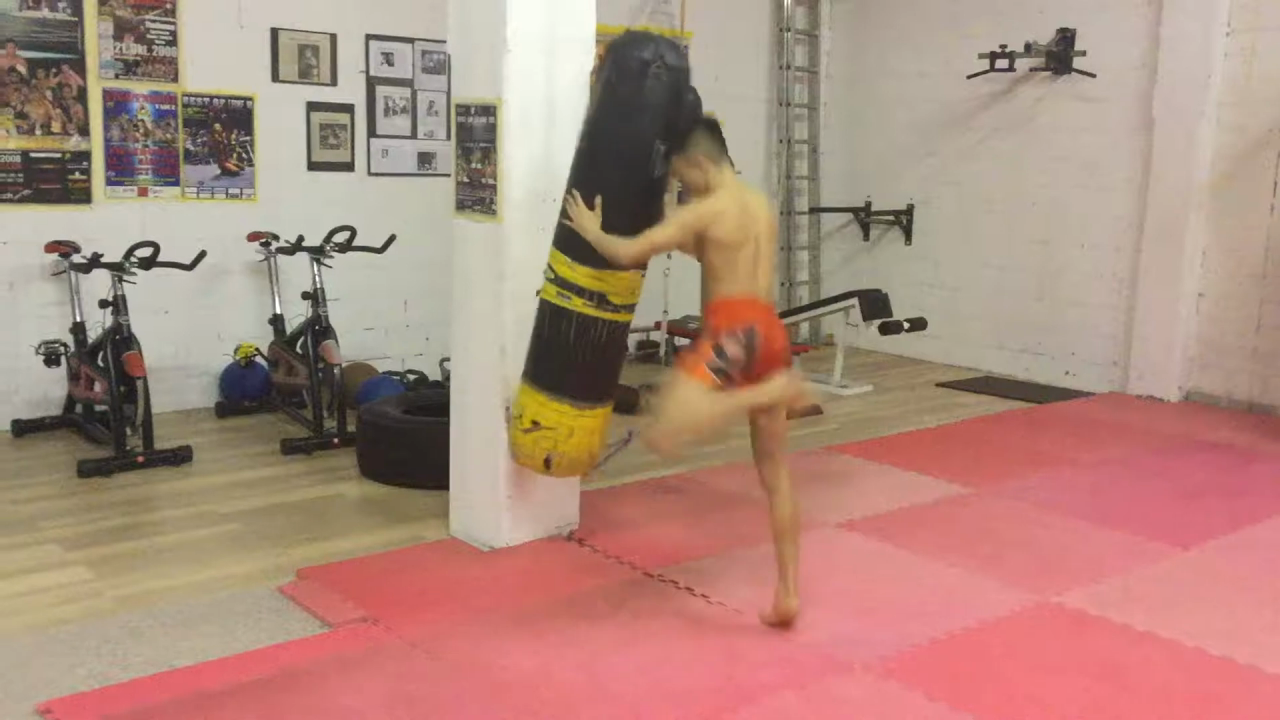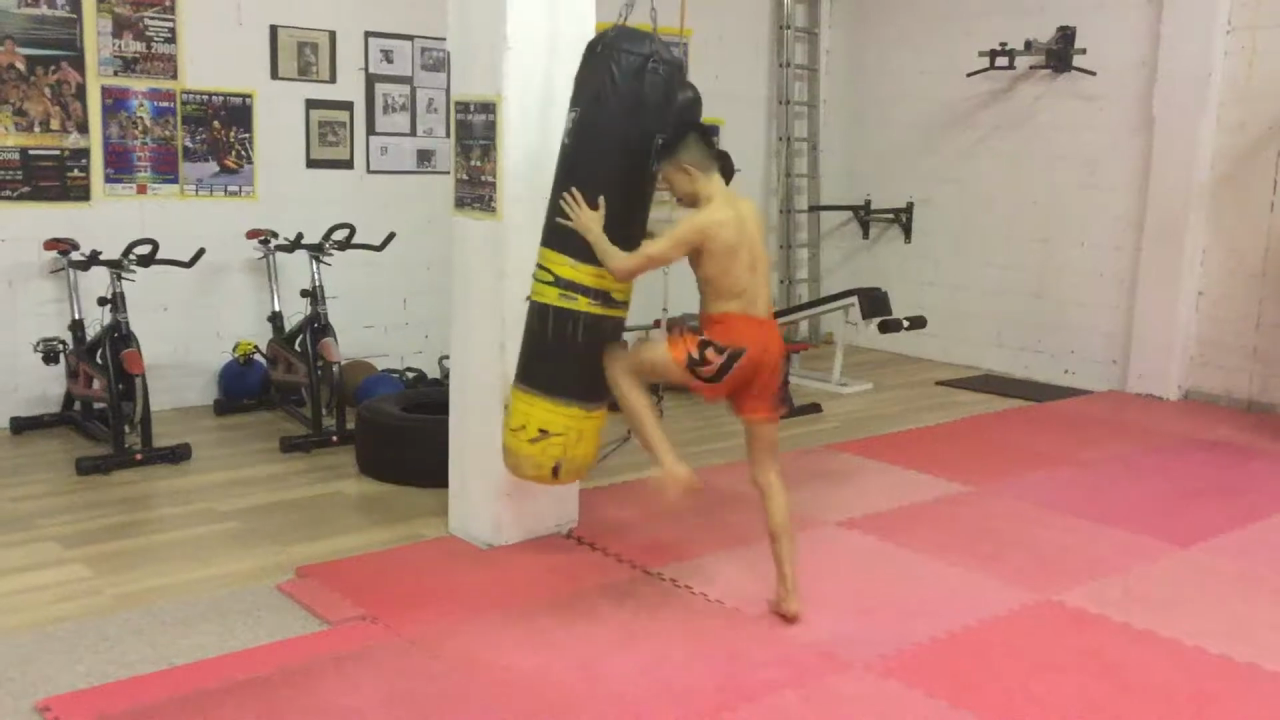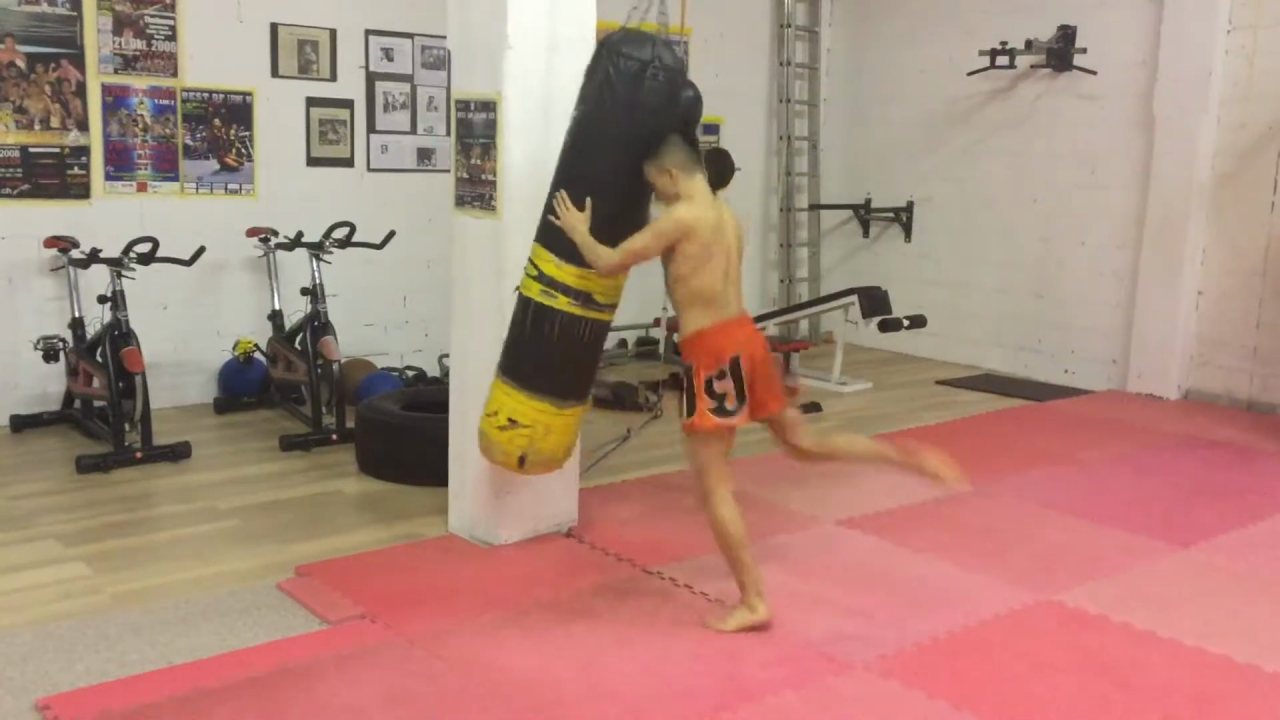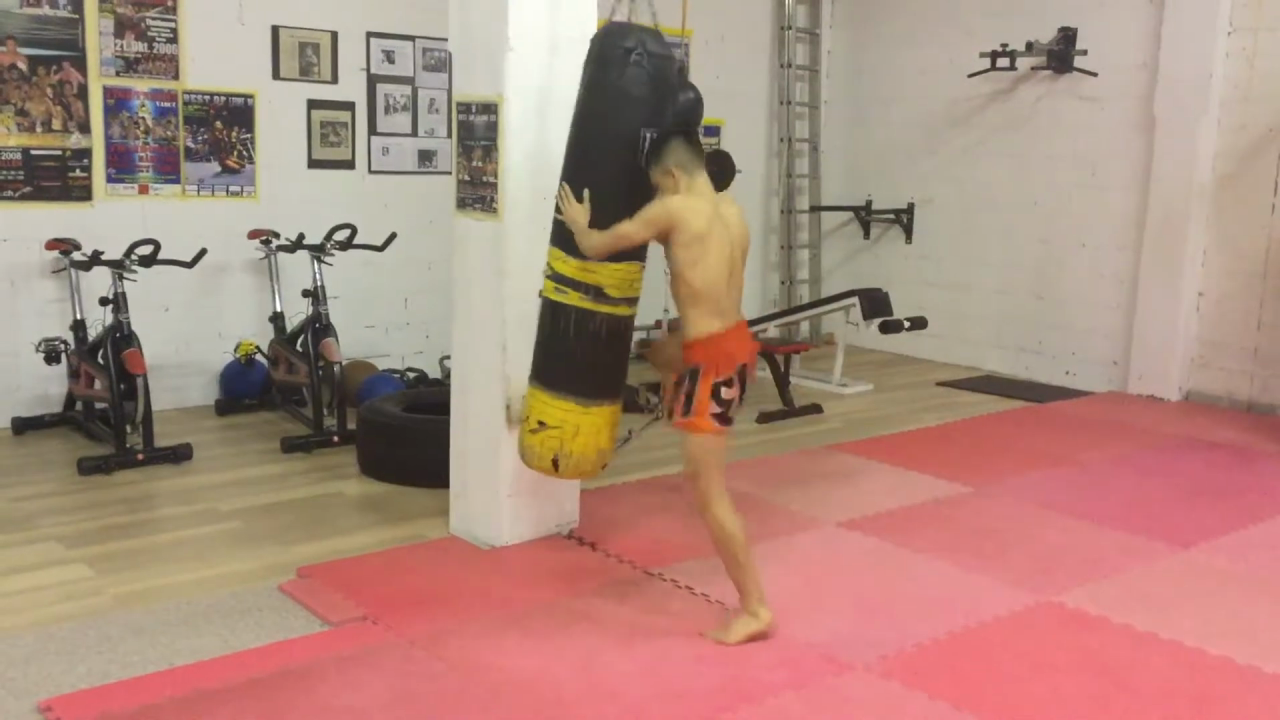
dt=0.3s
person 1, frame 1
left shoulder: (707, 209)
right shoulder: (761, 205)
left elbow: (629, 255)
left wrist: (591, 230)
right wrist: (677, 237)
left hip: (733, 332)
right hip: (772, 334)
left knee: (664, 433)
right knee: (774, 474)
left ankle: (776, 391)
right ankle: (787, 593)
person 1, frame 2
left shoulder: (704, 221)
right shoulder: (748, 210)
left elbow: (627, 268)
left wrist: (594, 233)
right wrist: (664, 240)
left hip: (727, 344)
right hip: (768, 346)
left knee: (618, 361)
right knee: (766, 475)
left ankle: (670, 464)
right ankle: (787, 593)
person 1, frame 3
left shoulder: (681, 219)
right shoulder: (727, 216)
left elbow: (608, 263)
left wrist: (576, 231)
left hip: (713, 359)
right hip: (748, 344)
left knee: (715, 488)
right knee: (804, 442)
left ankle: (753, 602)
right ankle: (907, 454)
person 1, frame 4
left shoulder: (672, 210)
right shoulder: (735, 216)
left elbow: (598, 245)
left wrist: (579, 225)
right wrist: (659, 236)
left hip: (711, 362)
right hip: (732, 345)
left knee: (709, 497)
right knee: (660, 351)
left ankle: (755, 610)
